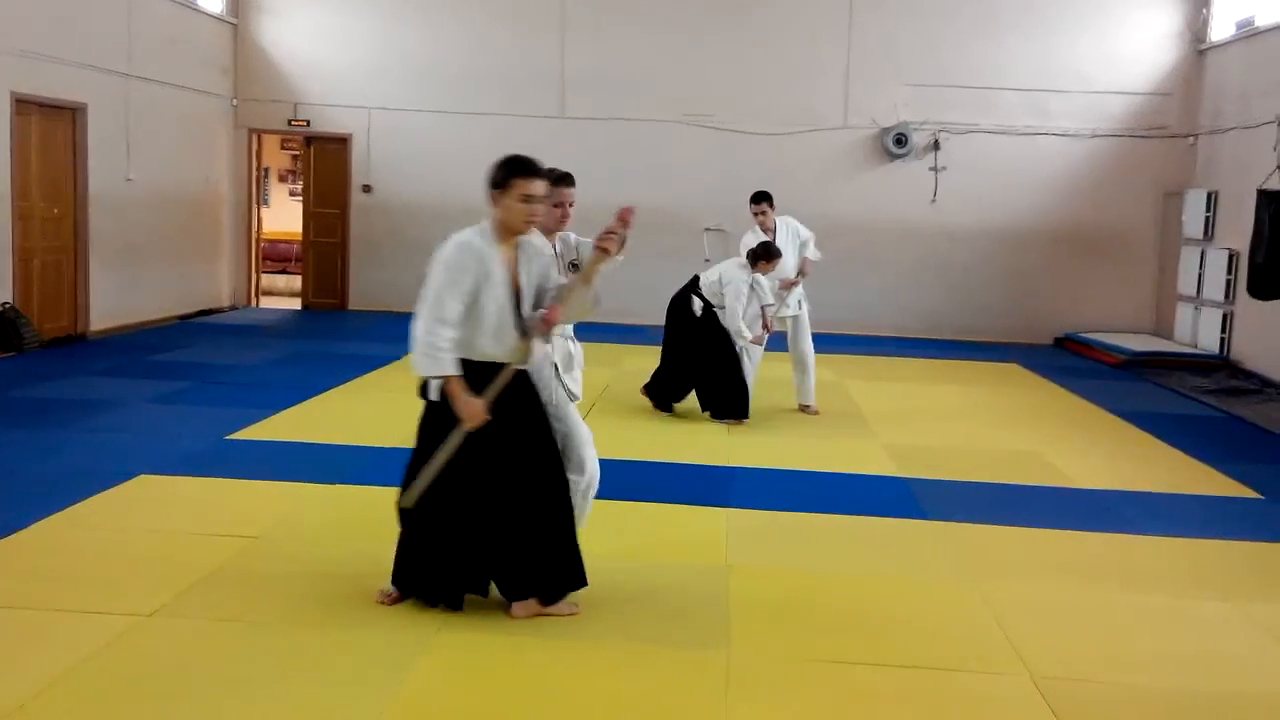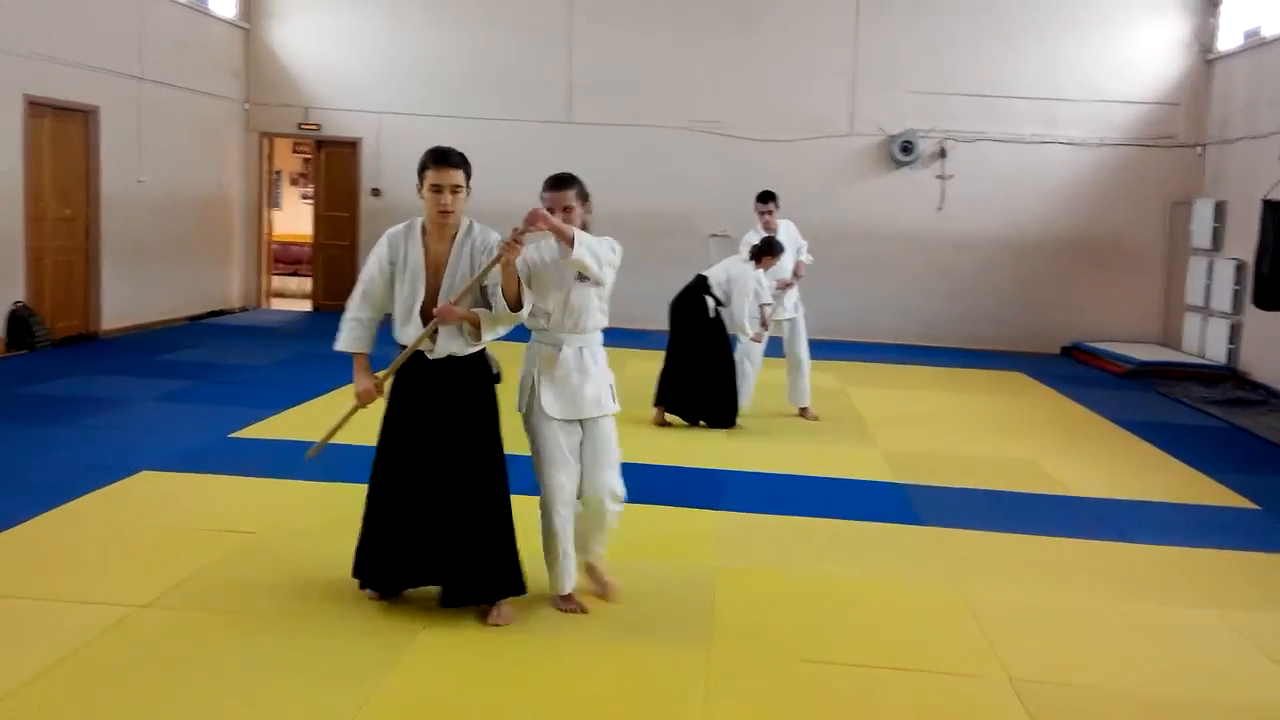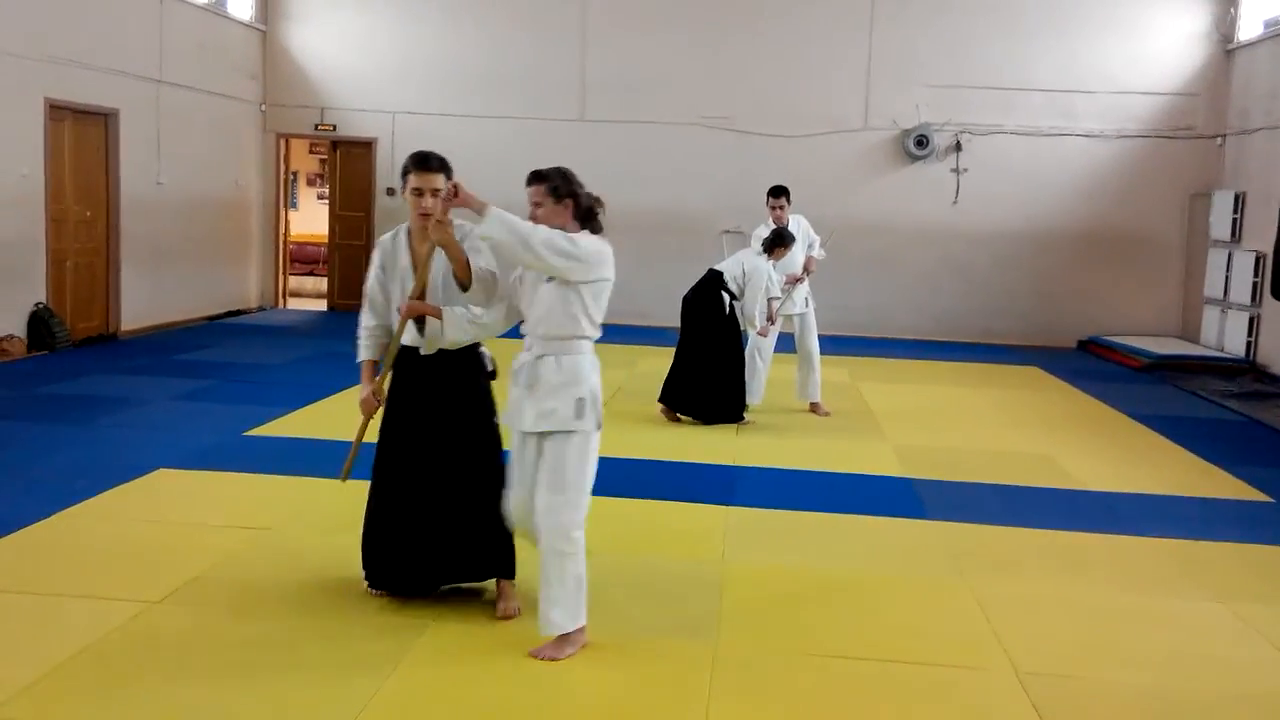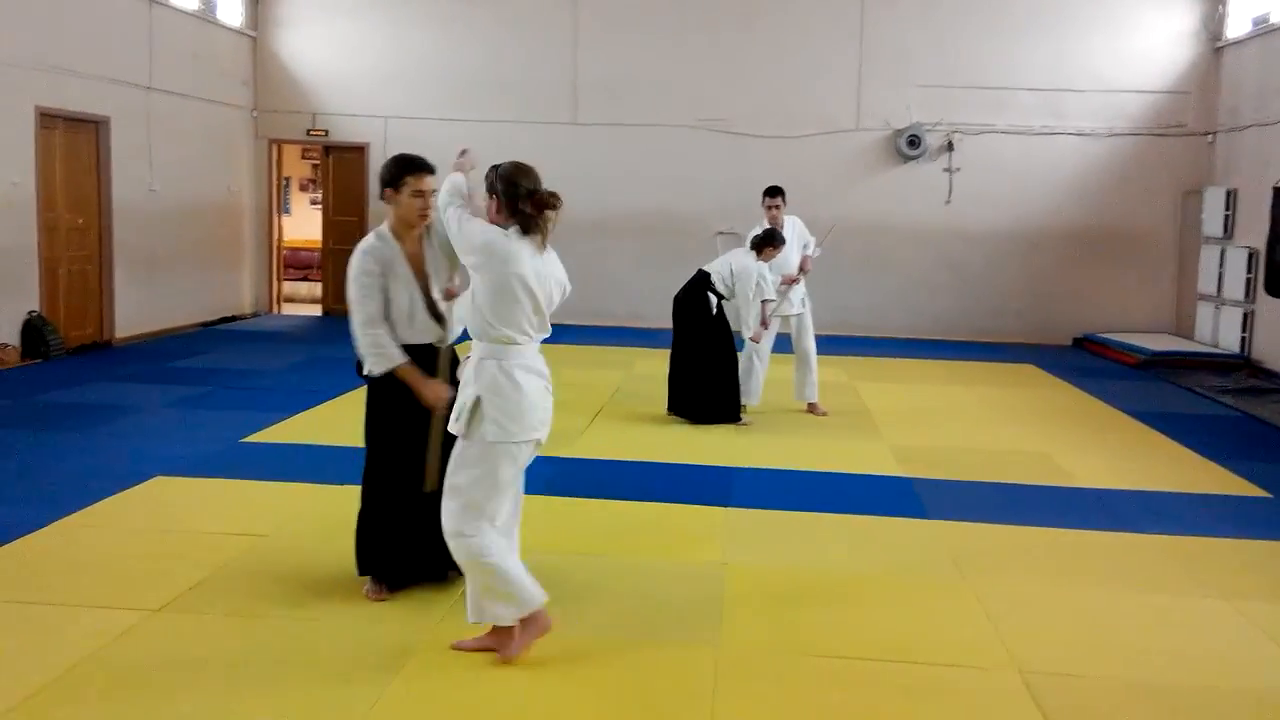
dt=0.4s
person 1, frame 1
left shoulder: (533, 251)
right shoulder: (463, 250)
right elbow: (435, 327)
right wrist: (458, 395)
left hip: (512, 385)
right hip: (461, 383)
left knee: (536, 484)
right knee: (439, 492)
left ankle: (531, 592)
right ankle: (409, 578)
person 1, frame 2
left shoulder: (485, 242)
right shoulder: (396, 241)
left elbow: (511, 313)
right elbow: (363, 307)
left wrist: (508, 268)
right wrist: (362, 371)
left hip: (467, 378)
right hip: (414, 375)
left knee: (479, 483)
right knee: (398, 479)
left ankle: (497, 591)
right ankle: (388, 574)
person 1, frame 3
left shoulder: (466, 239)
right shoulder: (388, 247)
left elbow: (487, 296)
right elbow: (375, 318)
left wrist: (450, 248)
right wrist: (367, 379)
left hip: (464, 371)
right hip: (411, 371)
left knee: (481, 474)
right knee: (397, 474)
left ankle: (504, 581)
right ankle: (390, 570)
person 1, frame 4
left shoulder: (439, 236)
right shoulder: (370, 255)
right elbow: (369, 334)
right wrist: (419, 383)
left hip: (441, 362)
right hip: (395, 374)
left knee: (452, 465)
right knee: (392, 474)
left ankle: (437, 557)
right ankle: (380, 569)
person 2, frame 1
left shoulder: (567, 244)
left elbow: (593, 256)
left hip: (559, 357)
right hip: (541, 361)
left knee: (572, 463)
right knee: (582, 468)
person 2, frame 2
left shoulder: (606, 249)
right shoulder: (534, 253)
left elbow: (590, 256)
left wrist: (560, 230)
left hip: (591, 372)
right hip: (546, 373)
left knee: (603, 489)
right knee: (557, 489)
left ankle: (588, 558)
right ankle: (562, 585)
person 2, frame 3
left shoulder: (595, 252)
right shoulder: (531, 264)
left elbow: (526, 239)
right elbow: (492, 319)
left wrist: (474, 205)
right wrist: (436, 311)
left hip: (572, 386)
right hip: (530, 384)
left knee: (557, 512)
right knee: (524, 511)
left ankle: (571, 625)
right ankle: (570, 581)
person 2, frame 4
left shoulder: (492, 246)
right shoulder: (547, 260)
left elbow: (454, 209)
left wrist: (459, 171)
right wrist: (466, 293)
left hip: (500, 389)
right hip: (522, 381)
left knee: (465, 520)
right knee: (491, 517)
left ankle: (529, 609)
right ankle: (503, 628)
person 3, frame 1
left shoulder: (789, 224)
right shoulder: (749, 241)
left elbow: (807, 240)
left wrist: (807, 259)
right wrist: (778, 285)
left hip: (794, 297)
left knee: (804, 351)
left ankle: (805, 400)
person 3, frame 2
left shoulder: (789, 228)
right shoulder: (750, 240)
left elbow: (801, 246)
left wrist: (801, 262)
right wrist: (774, 285)
left hip: (789, 300)
left knee: (799, 354)
right knee: (748, 353)
left ankle: (803, 405)
right ankle: (736, 404)
person 3, frame 3
left shoulder: (800, 223)
right shoulder: (761, 235)
left elbow: (814, 241)
left wrist: (812, 257)
right wrist: (784, 279)
left hip: (800, 295)
left knee: (810, 349)
right knee: (759, 348)
left ankle: (813, 400)
right ankle: (746, 400)
person 3, frame 4
left shoulder: (795, 223)
right shoulder: (757, 236)
left elbow: (809, 242)
left wrist: (807, 257)
right wrist: (781, 279)
left hip: (796, 296)
left knee: (807, 349)
right knee: (757, 349)
left ankle: (811, 400)
right ankle: (742, 400)
person 4, frame 1
left shoulder: (744, 265)
right shoulder: (738, 279)
left elbow: (758, 281)
right elbow: (733, 320)
left wrist: (765, 312)
right wrist: (751, 338)
left hip: (687, 306)
right hip: (690, 309)
left knee: (682, 354)
right knee: (721, 356)
left ankle: (654, 392)
right ankle: (725, 411)
person 4, frame 2
left shoulder: (743, 262)
right shoulder: (746, 275)
left elbow: (758, 278)
right elbow: (739, 313)
left wrist: (764, 310)
right wrist: (751, 334)
left hip: (685, 302)
right hip: (699, 308)
left knee: (681, 357)
right knee: (715, 362)
left ankle: (661, 411)
right ankle: (719, 417)
person 4, frame 3
left shoulder: (754, 254)
right shoulder: (759, 267)
right elbow: (750, 305)
left wrist: (771, 303)
right wrist: (757, 328)
left hip: (697, 297)
right hip: (713, 303)
left knee: (692, 352)
right knee: (727, 357)
left ankle: (671, 404)
right ankle: (726, 413)
person 4, frame 4
left shoulder: (745, 254)
right shoulder: (748, 267)
left elbow: (762, 273)
right elbow: (744, 304)
left wrist: (765, 306)
right wrist: (750, 332)
left hip: (688, 298)
right hip: (702, 304)
left knee: (688, 353)
right knee: (720, 357)
left ankle: (679, 406)
right ankle: (723, 413)
